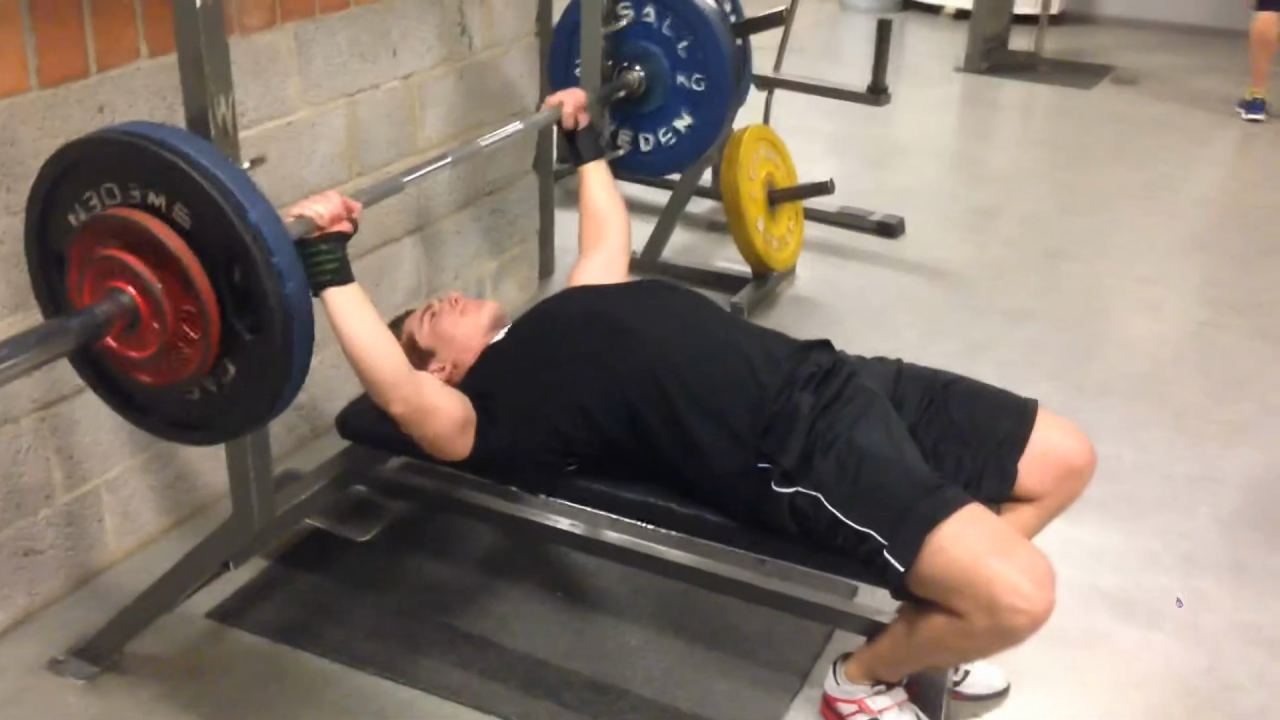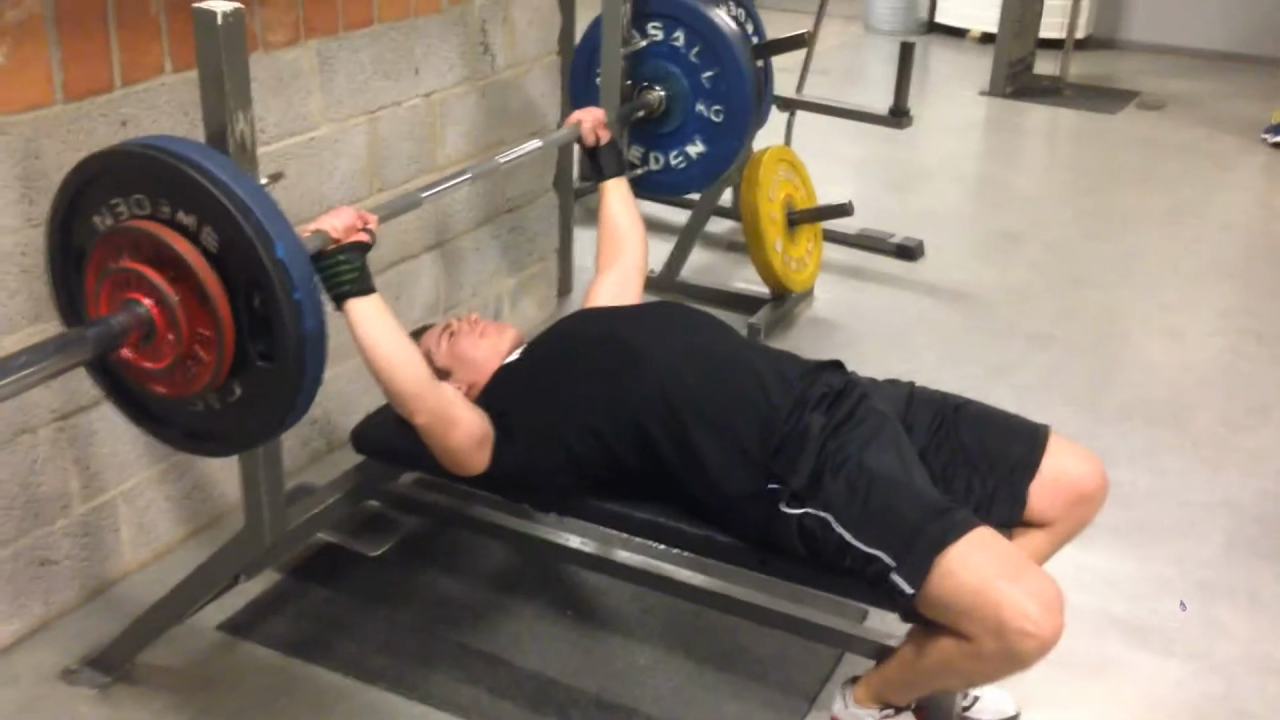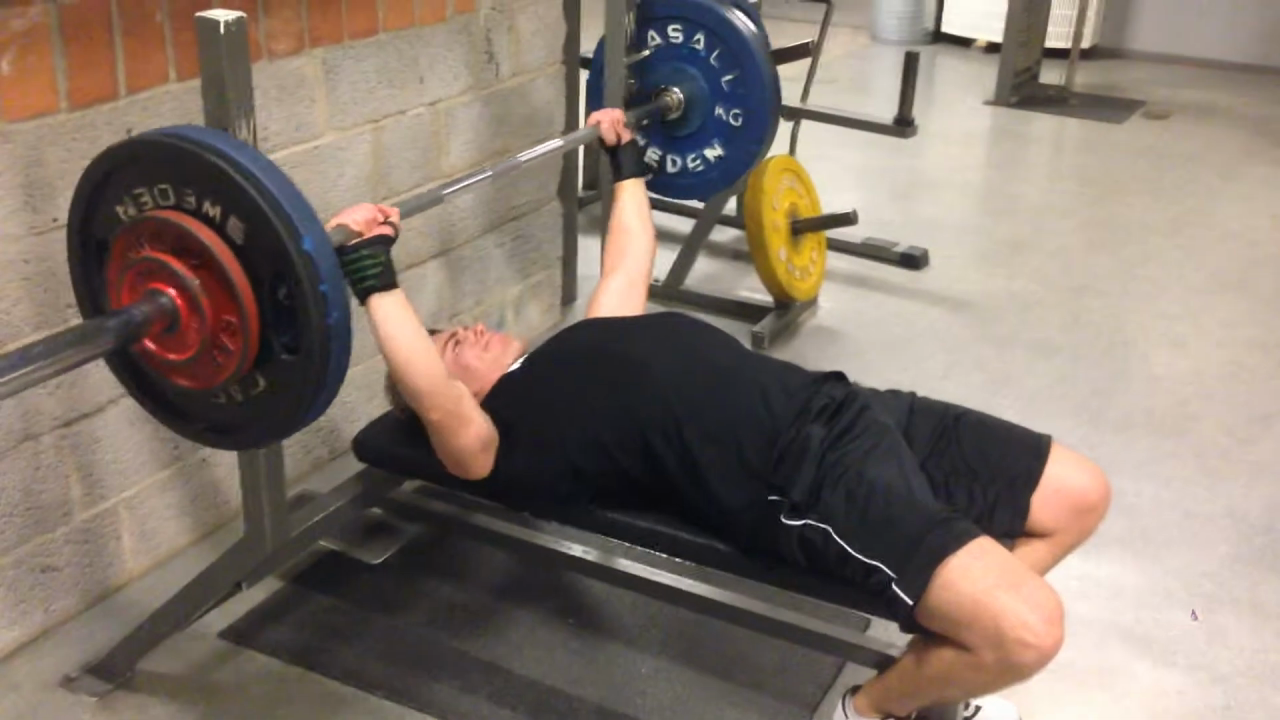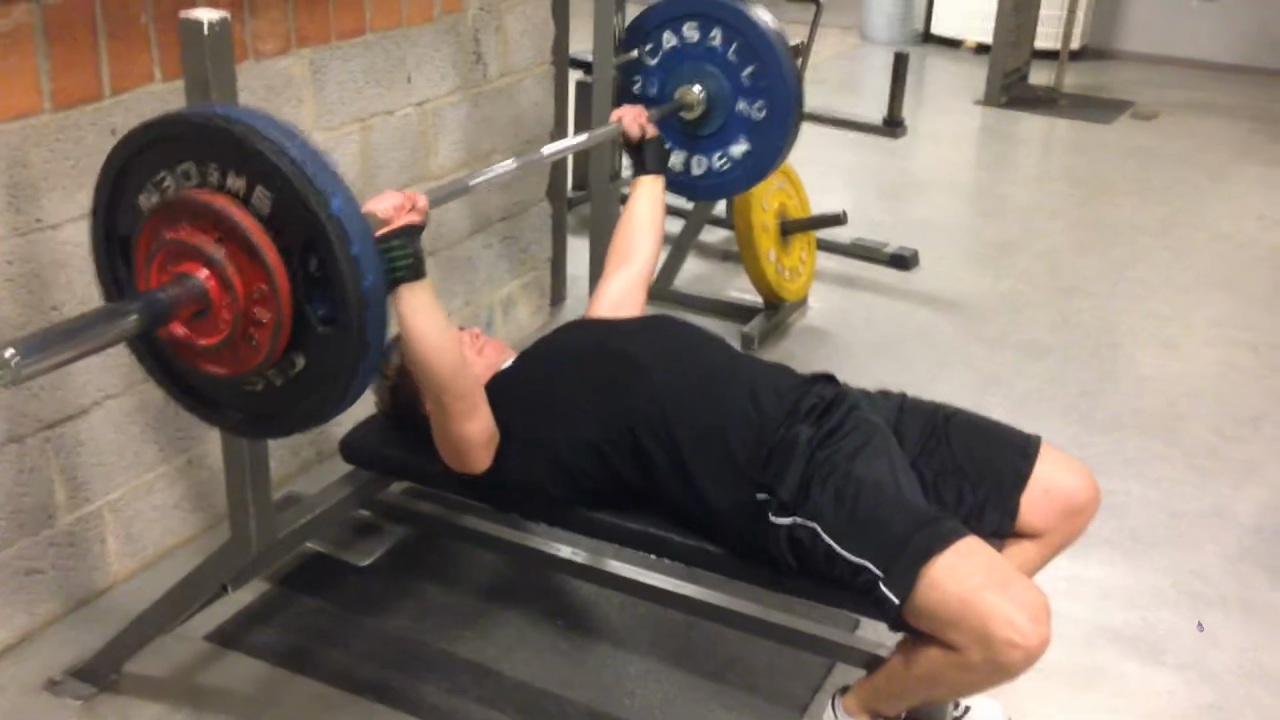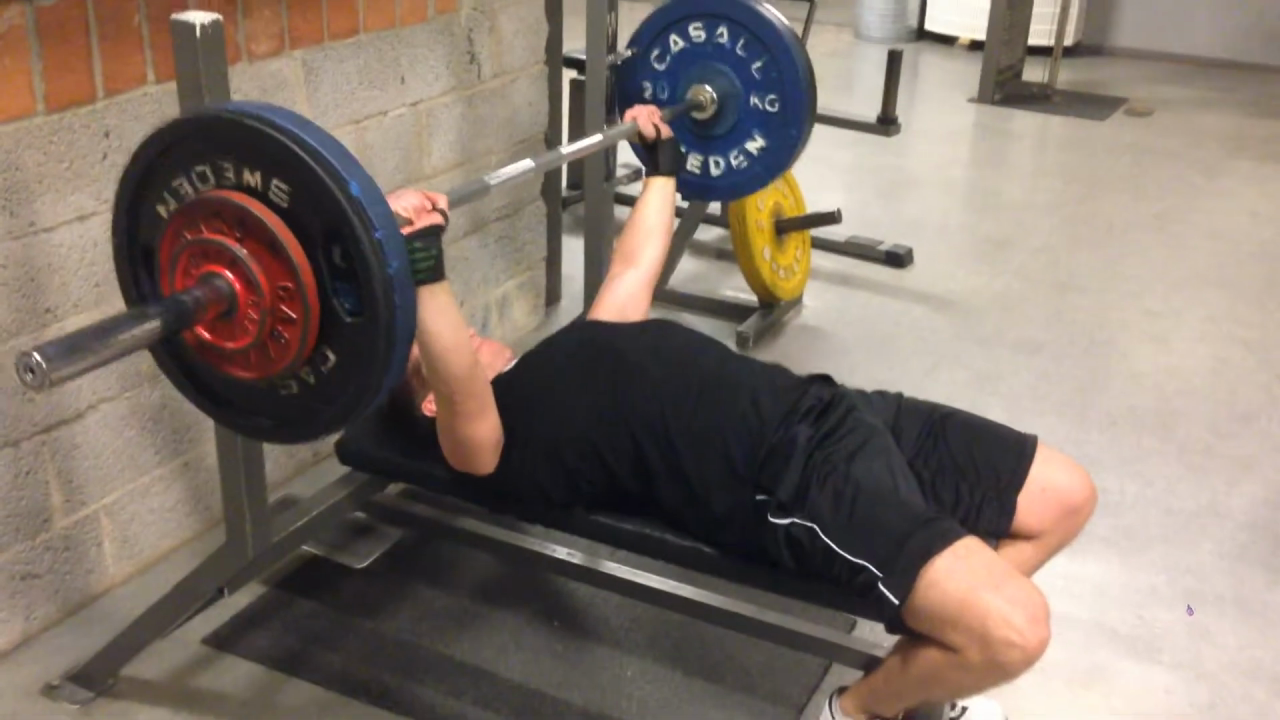
dt=0.3s
person 1, frame 1
left shoulder: (554, 324)
right shoulder: (494, 409)
left elbow: (610, 241)
right elbow: (404, 402)
left wrist: (583, 140)
right wrist: (326, 266)
right hip: (790, 449)
left knee: (1065, 460)
right knee: (1017, 598)
left ankle: (925, 618)
person 1, frame 2
left shoulder: (569, 343)
right shoulder: (503, 429)
left elbow: (626, 261)
right elbow: (423, 411)
left wrist: (605, 157)
right wrist: (347, 279)
right hip: (799, 470)
left knee: (1078, 485)
right knee: (1025, 623)
left ankle: (936, 652)
person 1, frame 3
left shoulder: (572, 353)
right shoulder: (505, 435)
left elbow: (629, 268)
right elbow: (436, 410)
left wrist: (626, 159)
right wrist: (372, 276)
right hip: (799, 480)
left knee: (1081, 496)
right knee: (1025, 634)
person 1, frame 4
left shoulder: (564, 352)
right shoulder: (492, 435)
left elbow: (630, 265)
right elbow: (453, 393)
left wrist: (648, 157)
right wrist: (400, 266)
right hip: (785, 477)
left knee: (1070, 498)
right knee: (1011, 634)
person 1, frame 5
left shoulder: (566, 353)
right shoulder: (490, 436)
left elbow: (635, 266)
right elbow: (462, 397)
left wrist: (661, 161)
right wrist: (421, 262)
right hip: (786, 480)
left knee: (1066, 497)
right knee: (1010, 635)
